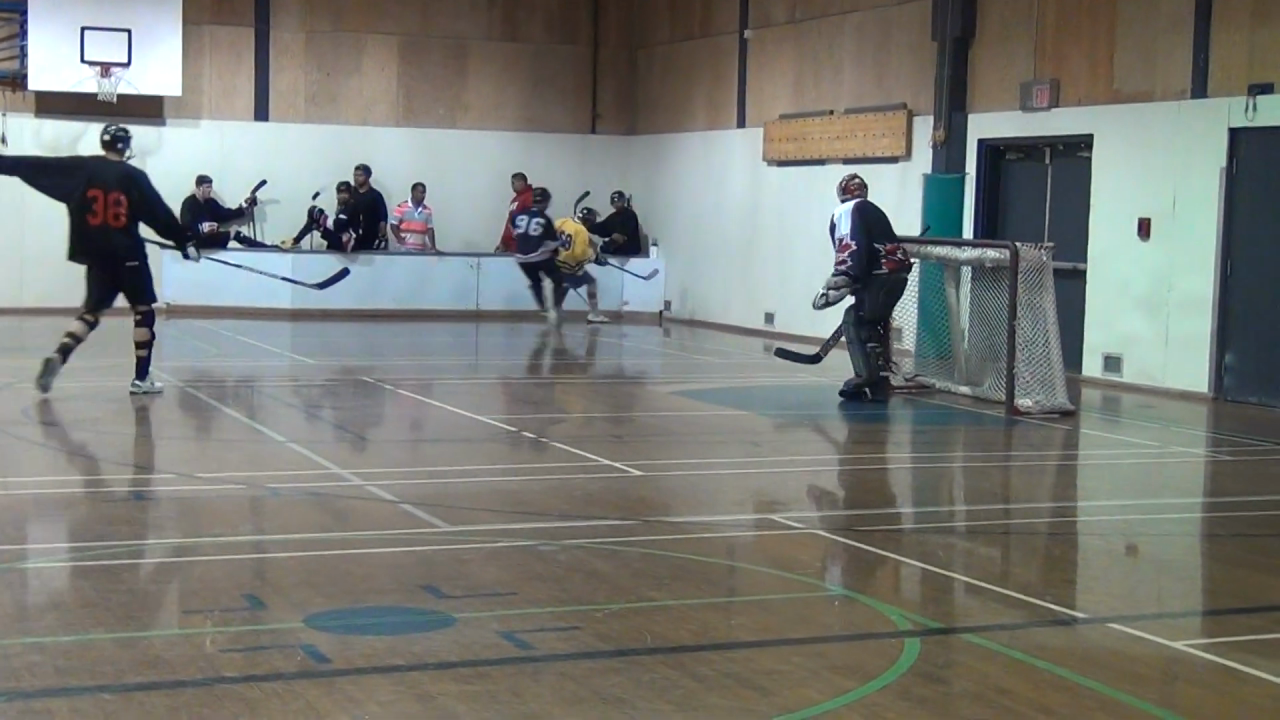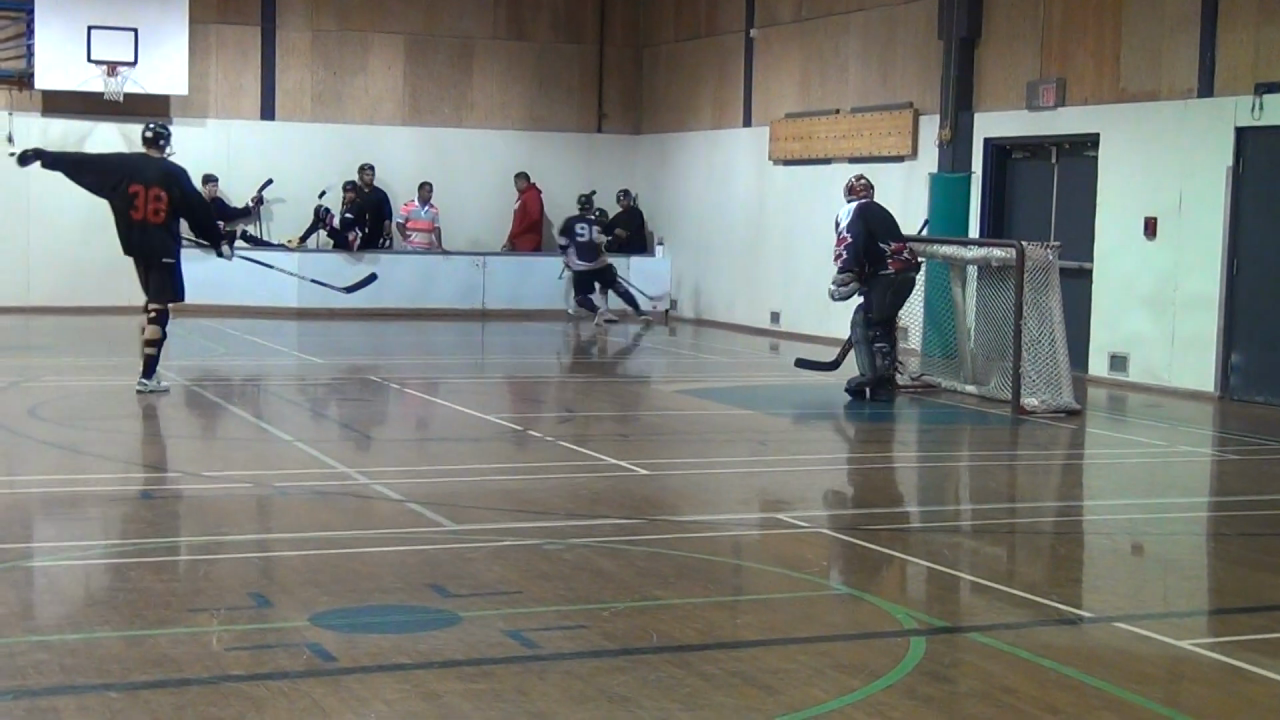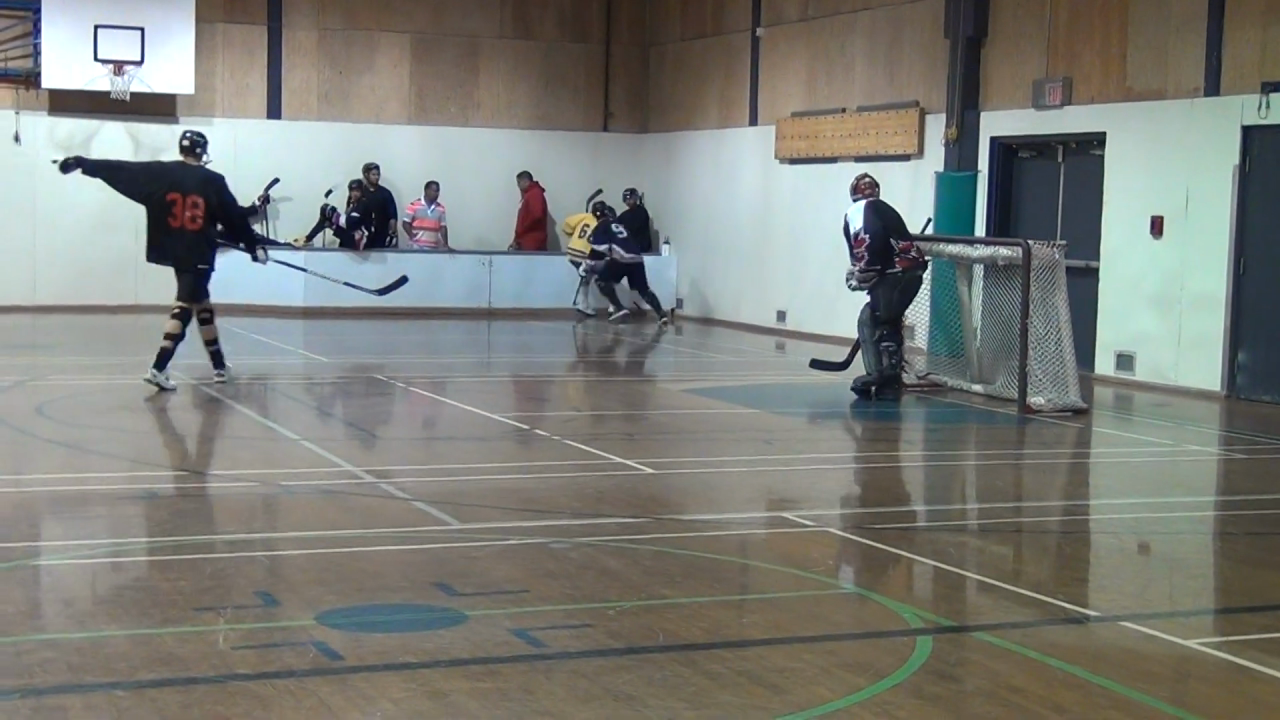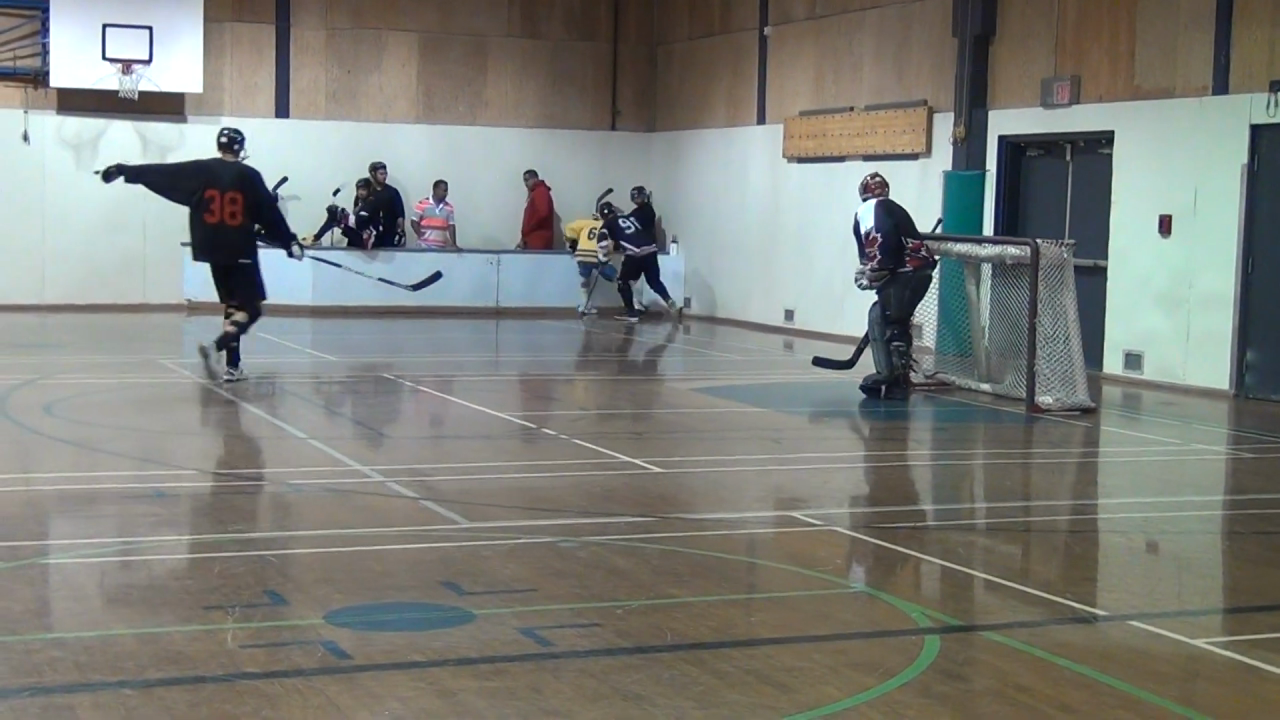
dt=0.2s
person 1, frame 1
left shoulder: (81, 168)
right shoulder: (134, 177)
left elbow: (40, 166)
right elbow: (160, 214)
right wrist: (184, 241)
left hip: (97, 255)
right hip: (128, 254)
left knee: (90, 312)
right knee: (143, 311)
left ankle: (56, 358)
right ankle: (141, 378)
person 1, frame 2
left shoulder: (123, 164)
right shoulder: (176, 173)
left elbow: (80, 161)
right elbow: (198, 211)
left wrist: (41, 155)
right wrist: (218, 240)
left hip: (138, 247)
right hip: (164, 249)
left knee: (156, 304)
right knee: (158, 309)
left ankle: (146, 367)
right ankle: (147, 377)
person 1, frame 3
left shoulder: (162, 172)
right shoulder: (213, 180)
left elbow: (121, 169)
right elbow: (234, 217)
left wrist: (83, 162)
right wrist: (254, 245)
left hip: (175, 252)
right hip: (199, 254)
left knee: (203, 306)
right knee: (183, 310)
left ankle: (219, 367)
right ankle: (158, 368)
person 1, frame 4
left shoulder: (200, 170)
right shoulder: (249, 175)
left elbow: (162, 171)
right elbow: (269, 213)
left wrist: (124, 170)
right wrist: (289, 241)
left hip: (215, 249)
right hip: (241, 250)
left knee: (231, 305)
right knee: (251, 306)
left ankle: (232, 367)
right ankle: (213, 347)
person 2, frame 1
left shoulder: (847, 211)
right shoulder: (872, 211)
left elbow: (849, 248)
left wrist: (837, 283)
left hip: (881, 276)
right hip: (895, 273)
left knee: (856, 322)
right knee: (871, 324)
left ankle: (869, 380)
right ankle: (877, 381)
person 2, frame 2
left shoulder: (851, 211)
right shoulder: (879, 211)
left elbow: (849, 243)
left wrist: (844, 279)
left hip: (889, 276)
right hip: (904, 272)
left knee: (865, 323)
right knee: (880, 324)
left ankle: (872, 377)
right ankle: (884, 382)
person 2, frame 3
left shoulder: (858, 210)
right shoulder: (884, 209)
left elbow: (868, 239)
left wrist: (864, 273)
left hip: (896, 274)
right hip: (909, 271)
left knee: (871, 321)
right knee: (887, 323)
left ankle: (879, 377)
right ankle: (890, 380)
person 2, frame 4
left shoulder: (869, 209)
right shoulder: (892, 209)
left elbow: (880, 238)
left wrist: (875, 272)
right wrist: (869, 271)
left hip: (905, 273)
right hip: (918, 271)
left knee: (882, 320)
right knee: (895, 322)
left ankle: (888, 376)
right ankle: (898, 379)
